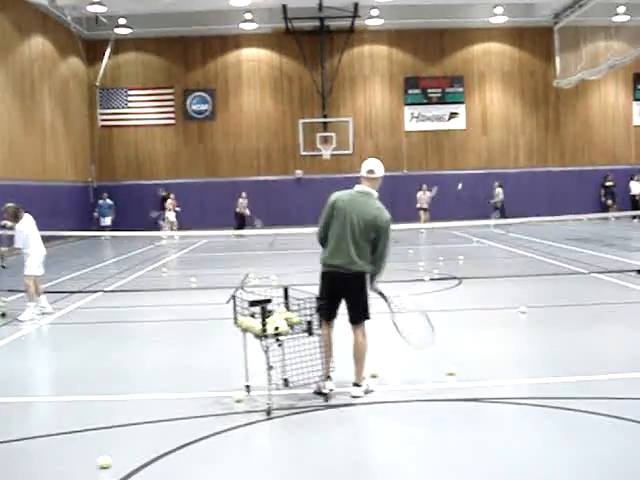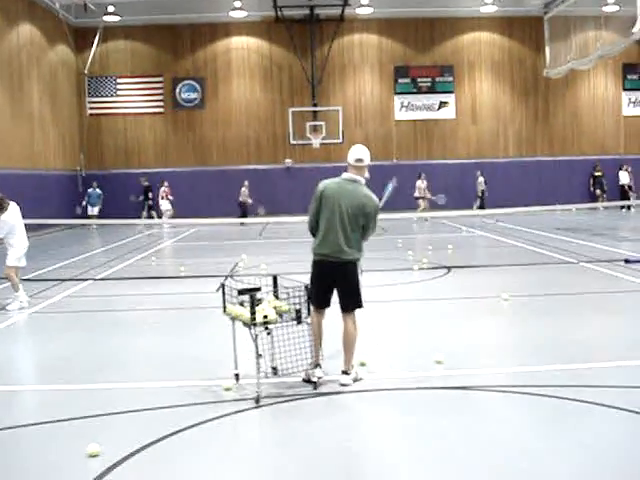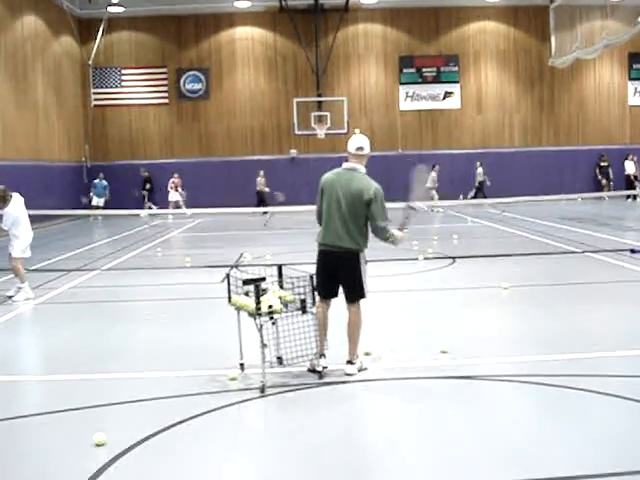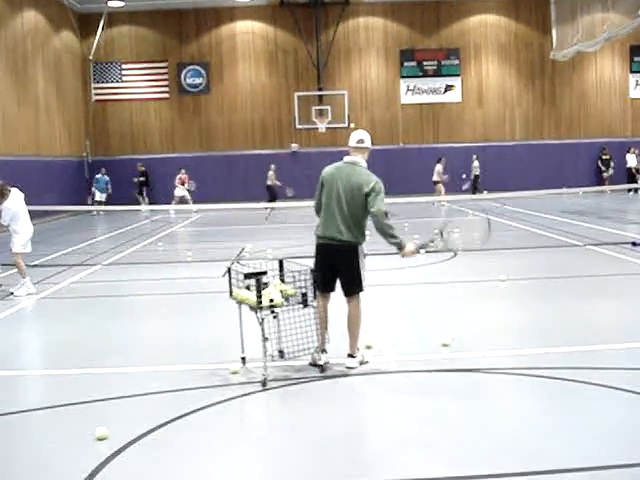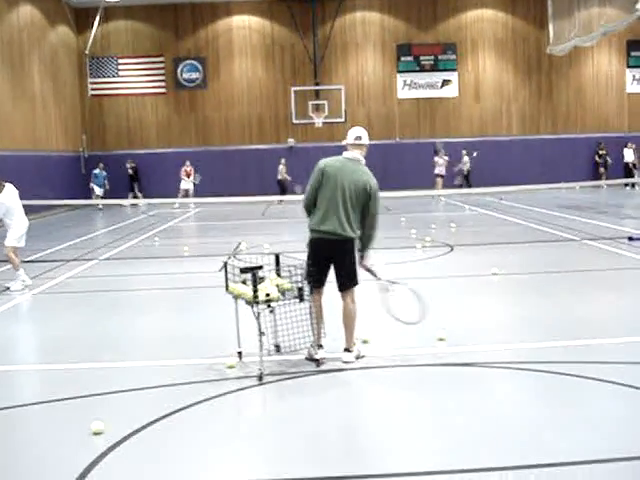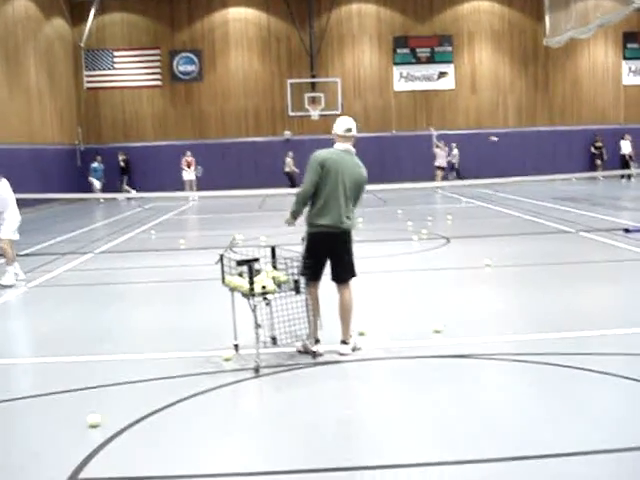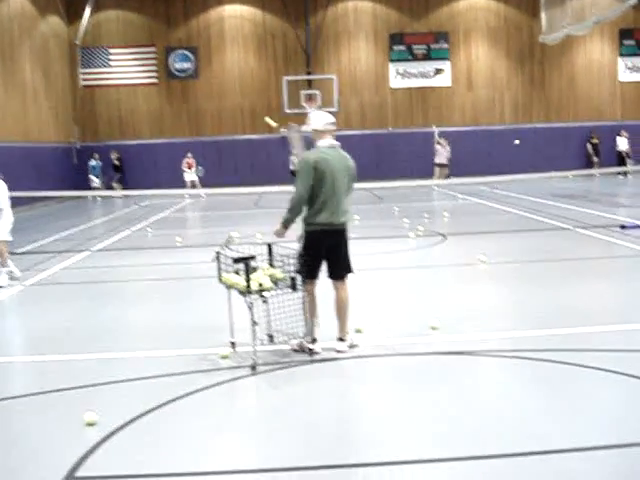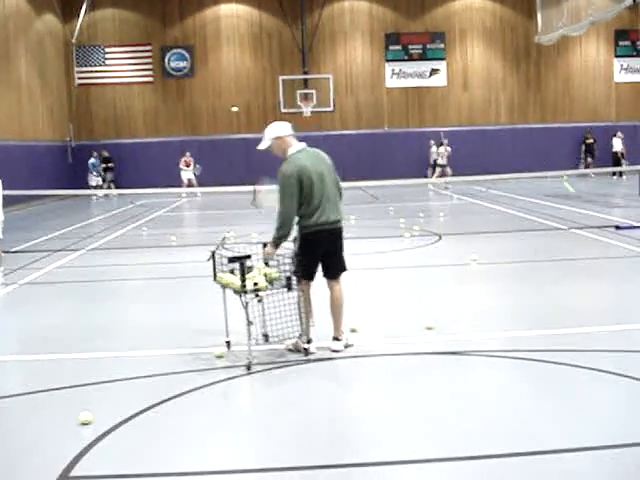
dt=0.2s
person 1, frame 1
left shoulder: (337, 198)
right shoulder: (382, 214)
left elbow: (321, 234)
right elbow: (380, 255)
right wrist: (371, 276)
left hip: (330, 270)
right hip: (357, 273)
left knee: (326, 324)
right knee: (358, 327)
left ankle: (326, 378)
right ankle: (358, 383)
person 1, frame 2
left shoulder: (324, 187)
right shoulder: (370, 200)
left elbow: (312, 225)
right elbow: (366, 235)
left hip: (321, 259)
right hip: (348, 262)
left knee: (317, 313)
right knee: (349, 316)
left ankle: (315, 366)
right ankle: (348, 371)
person 1, frame 3
left shoulder: (326, 179)
right shoulder: (371, 188)
left elbow: (319, 215)
right elbow: (378, 227)
right wrist: (393, 236)
left hip: (326, 250)
right hip: (351, 253)
left knee: (323, 303)
right knee: (353, 305)
left ankle: (320, 356)
right ankle: (353, 361)
person 1, frame 4
left shoulder: (328, 171)
right shoulder: (371, 181)
left elbow: (318, 208)
right elbow: (380, 219)
right wrist: (401, 245)
left hip: (324, 242)
right hip: (350, 245)
left knee: (322, 297)
right knee: (353, 299)
left ankle: (321, 351)
right ankle: (353, 354)
person 1, frame 5
left shoulder: (325, 164)
right shoulder: (369, 179)
left elbow: (308, 200)
right elbow: (370, 222)
right wrist: (364, 251)
left hip: (320, 237)
right hip: (346, 240)
left knee: (316, 292)
right knee: (348, 294)
left ankle: (317, 347)
right ankle: (350, 348)
person 1, frame 6
left shoulder: (321, 157)
right shoulder: (361, 168)
left elbow: (305, 192)
left wrist: (293, 215)
left hip: (319, 231)
right hip: (343, 231)
left knee: (312, 285)
right knee: (344, 286)
left ankle: (313, 340)
right ankle: (346, 341)
person 1, frame 7
left shoulder: (310, 157)
right shoulder: (348, 159)
left elbow: (300, 198)
left wrist: (284, 224)
left hip: (316, 230)
right hip: (339, 228)
left knee: (308, 284)
right knee: (340, 283)
left ankle: (311, 340)
right ankle: (343, 338)
person 1, frame 8
left shoulder: (289, 169)
right shoulder: (321, 155)
left elbow: (287, 211)
right elbow: (338, 191)
left wrist: (276, 243)
left hip: (311, 232)
right hip: (334, 227)
left knee: (304, 284)
right knee: (334, 283)
left ankle: (305, 340)
right ankle: (338, 338)
